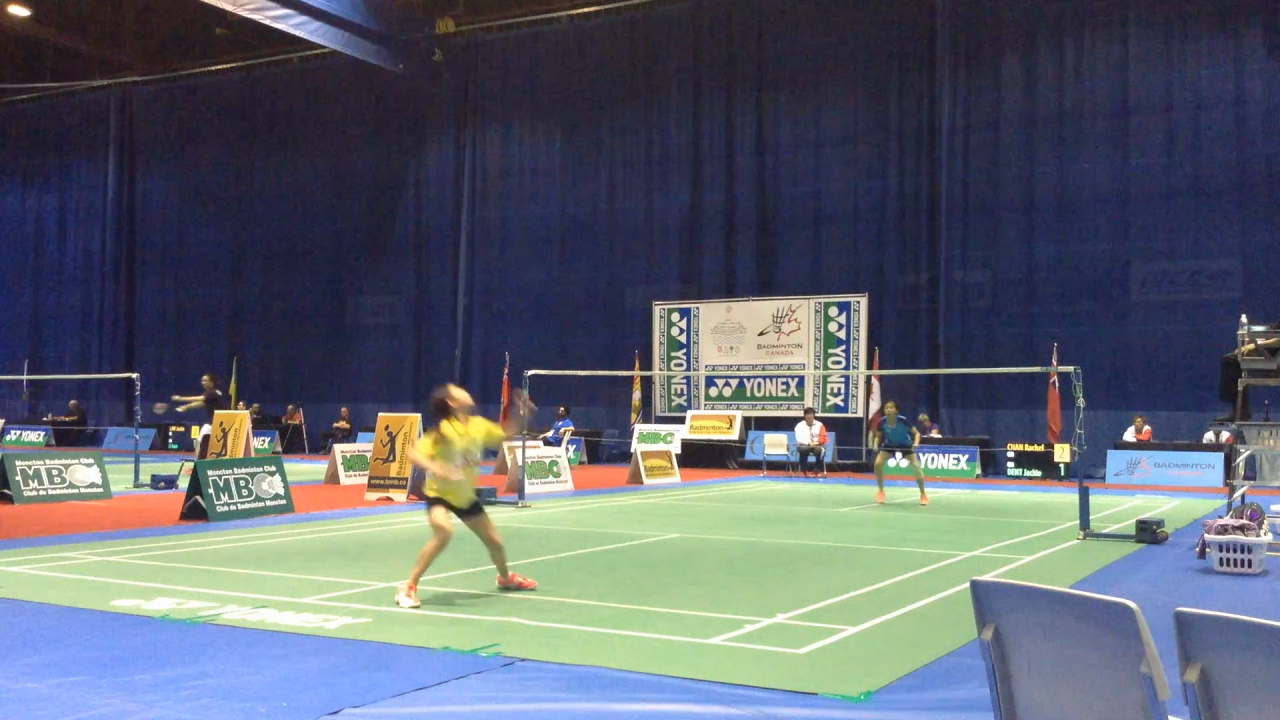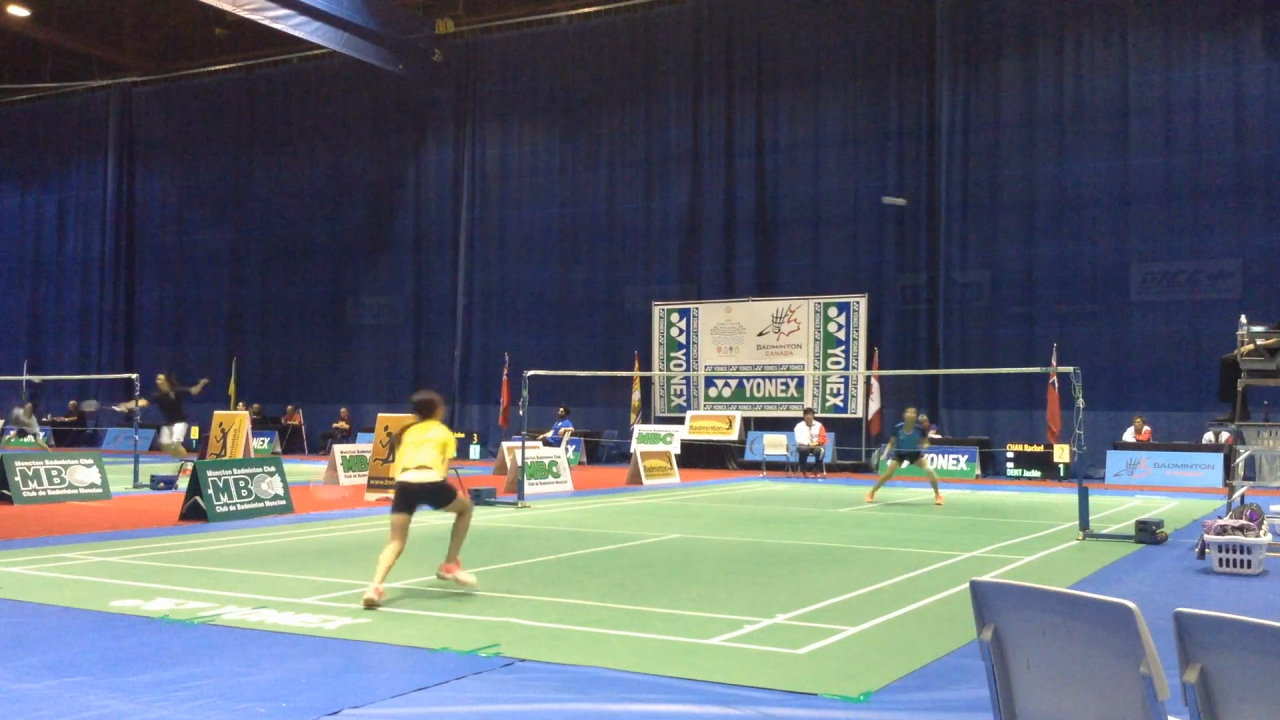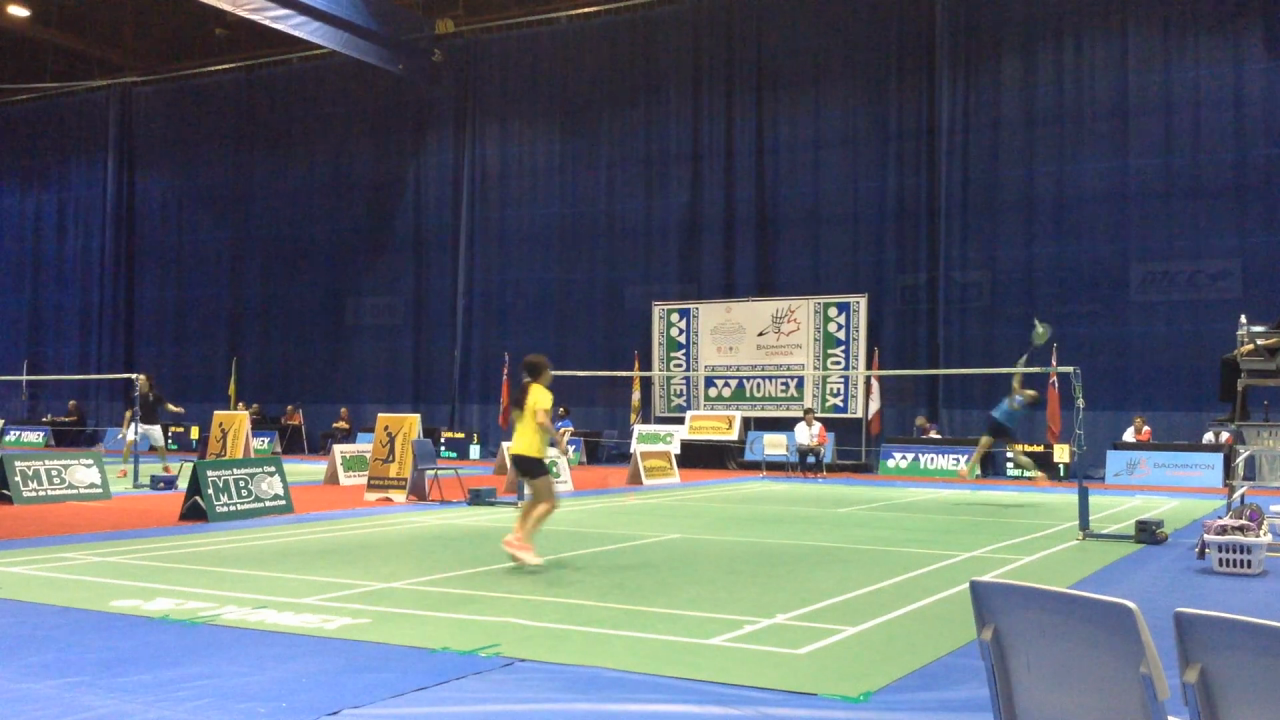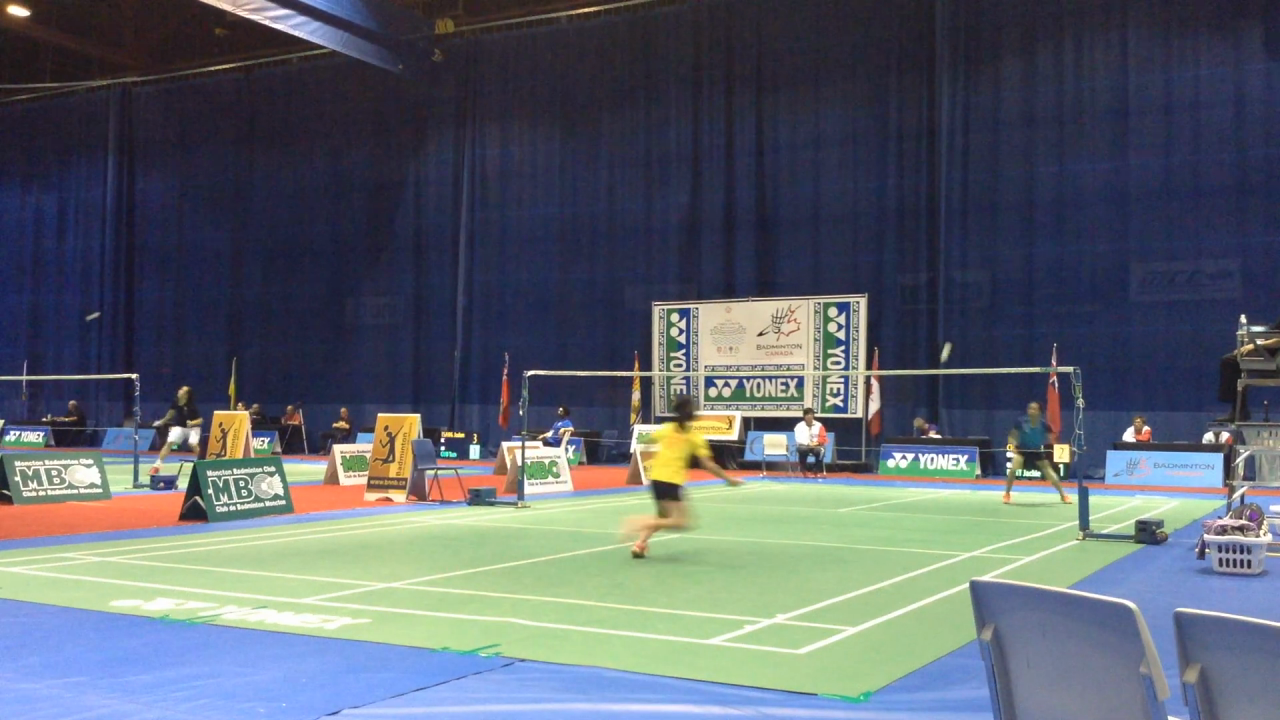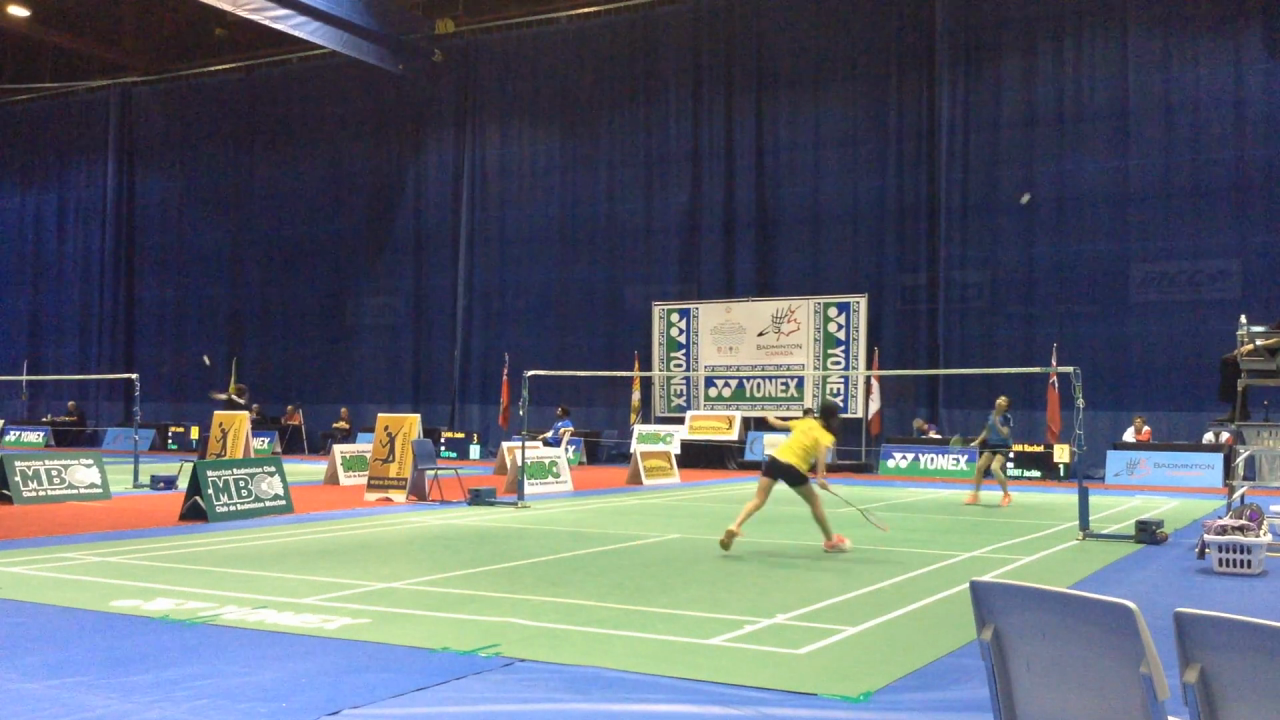
dt=0.7s
person 1, frame 1
left shoulder: (479, 425)
right shoulder: (442, 432)
left elbow: (507, 434)
right elbow: (413, 454)
left wrist: (521, 412)
right wrist: (433, 467)
left hip: (465, 496)
right hip: (439, 495)
left knee: (495, 542)
right knee: (443, 534)
left ankle: (506, 578)
right ankle: (409, 587)
person 1, frame 2
left shoulder: (408, 432)
right shoulder: (444, 433)
left elbow: (400, 463)
right elbow: (447, 465)
left hip: (404, 483)
right hip: (432, 482)
left knee: (395, 542)
right knee: (465, 509)
left ankle: (375, 586)
right ankle: (450, 564)
person 1, frame 3
left shoulder: (524, 393)
right shoulder: (543, 393)
left elbow: (516, 419)
right elbow: (541, 420)
right wrist: (559, 440)
left hip: (518, 452)
right hip: (530, 454)
left knee: (537, 498)
right knee: (549, 502)
left ankle: (517, 539)
right ankle: (519, 541)
person 1, frame 4
left shoulder: (667, 428)
right shoulder: (694, 435)
left elbow: (651, 438)
right elbow: (707, 464)
right wrist: (728, 478)
left hip: (656, 479)
right hip: (671, 482)
left knee: (664, 517)
right knee: (681, 524)
left ankle: (640, 544)
right ankle: (644, 525)
person 1, frame 5
left shoulder: (806, 423)
right shoulder: (827, 435)
left elbow: (779, 424)
right elbow: (822, 452)
left wrist: (770, 419)
right wrist: (820, 476)
left hip: (775, 460)
right hip: (792, 467)
left knee: (758, 500)
right knee: (814, 501)
left ankle: (735, 527)
right ankle: (831, 541)
